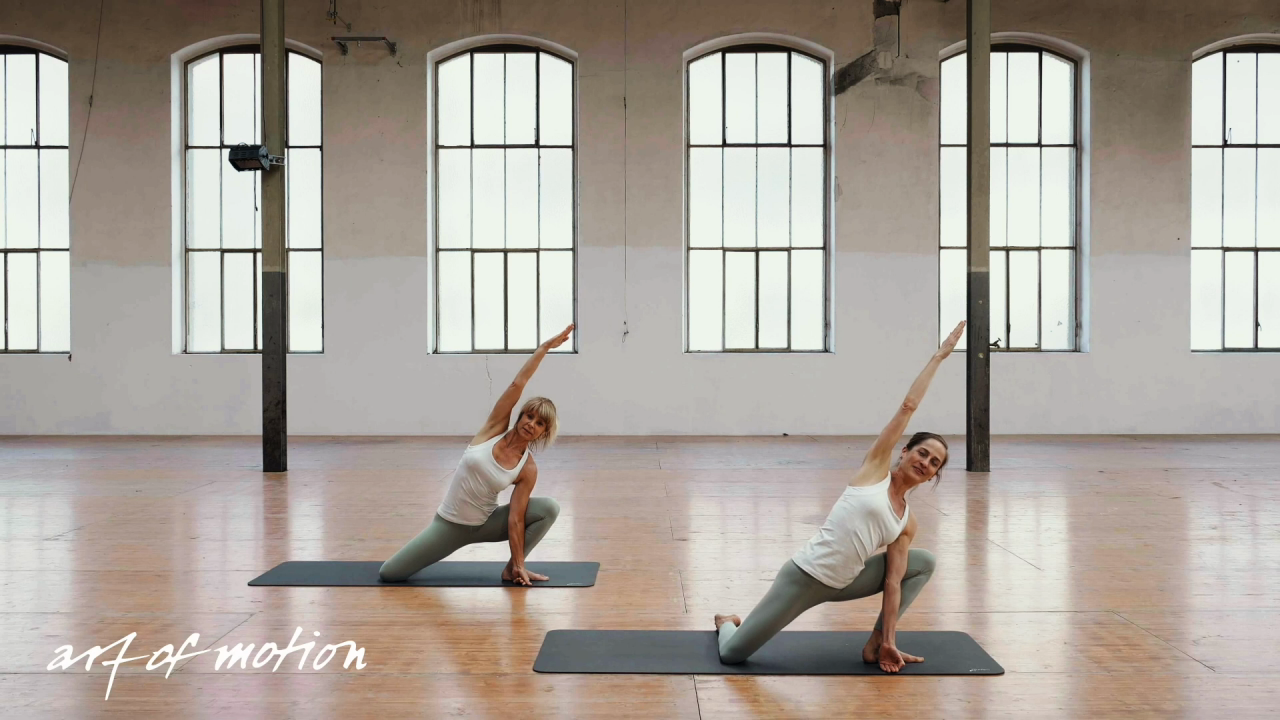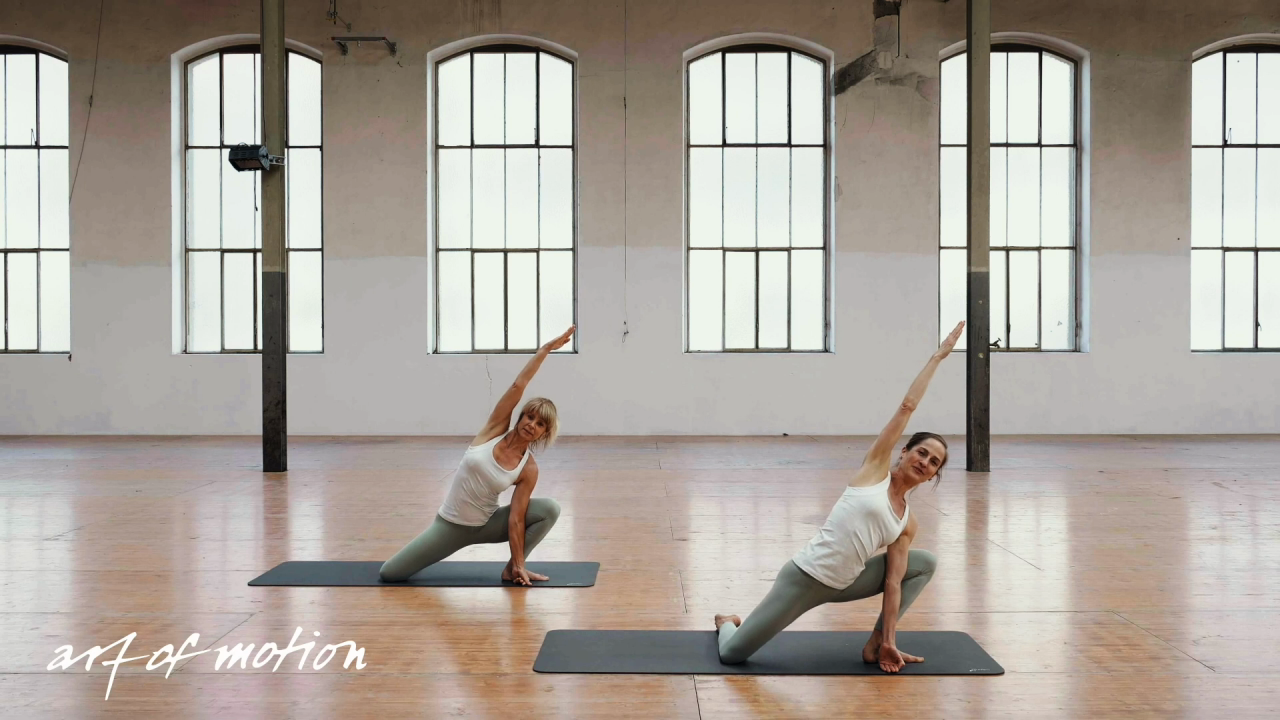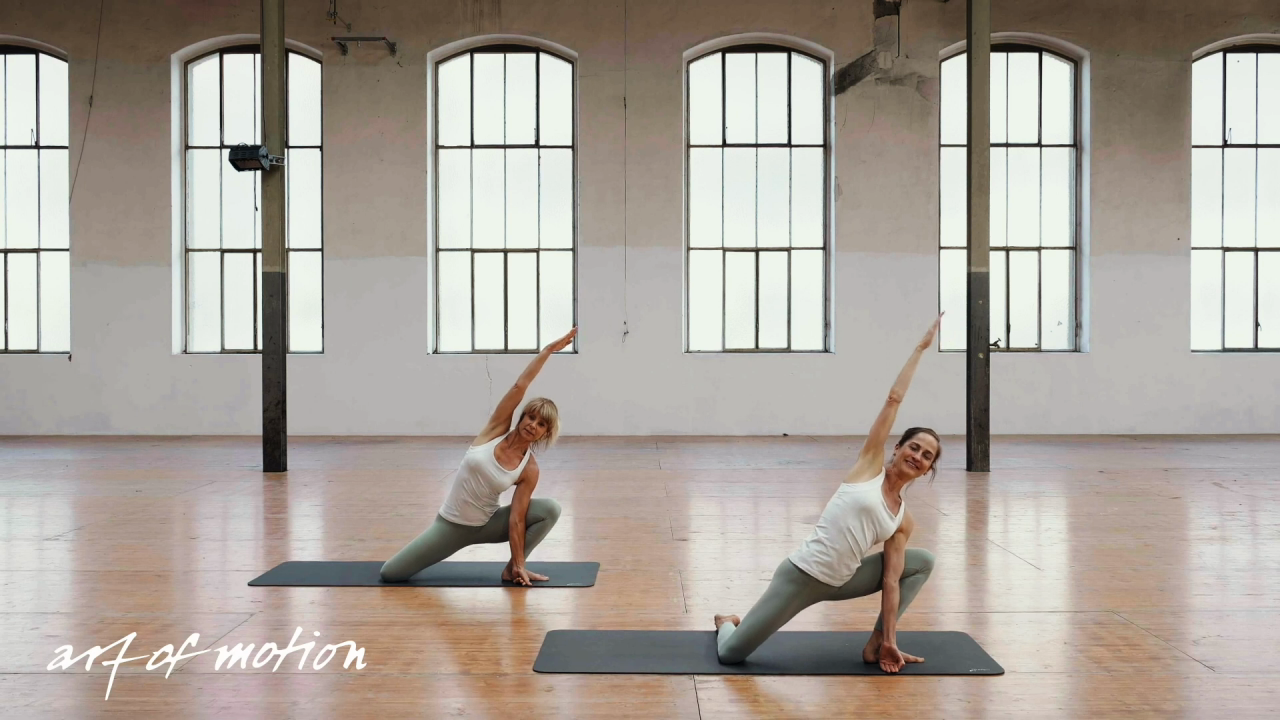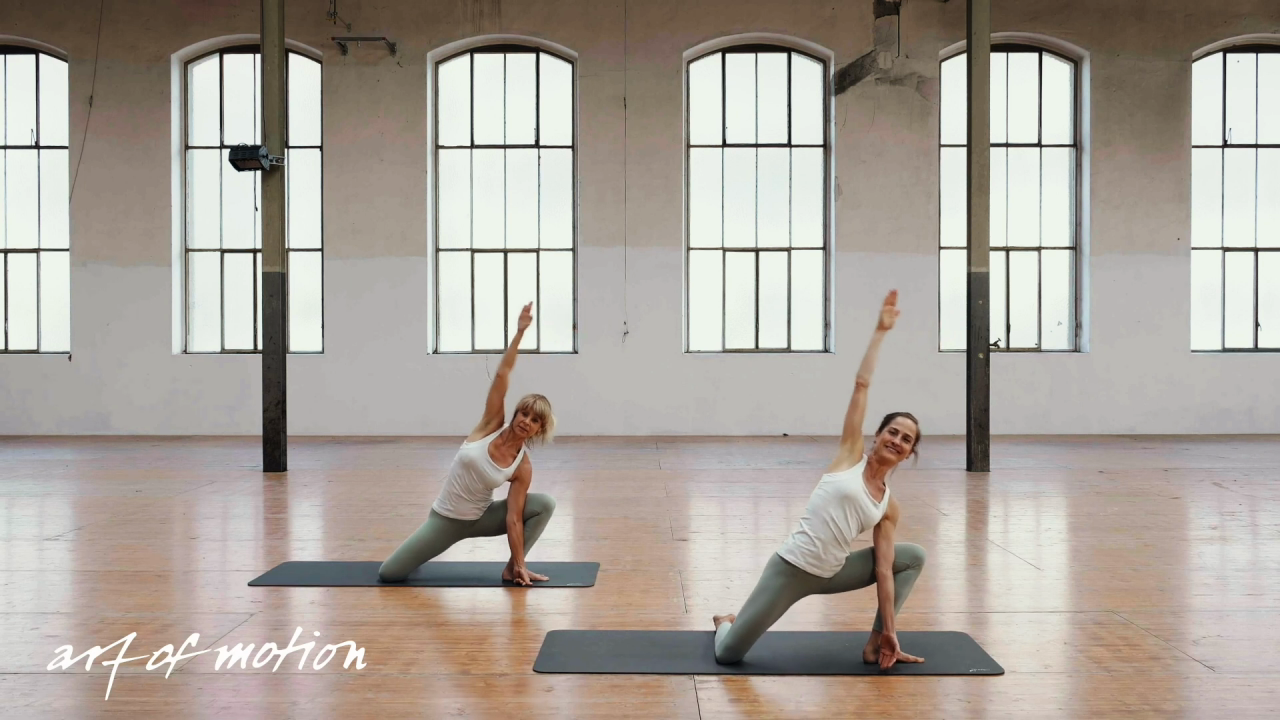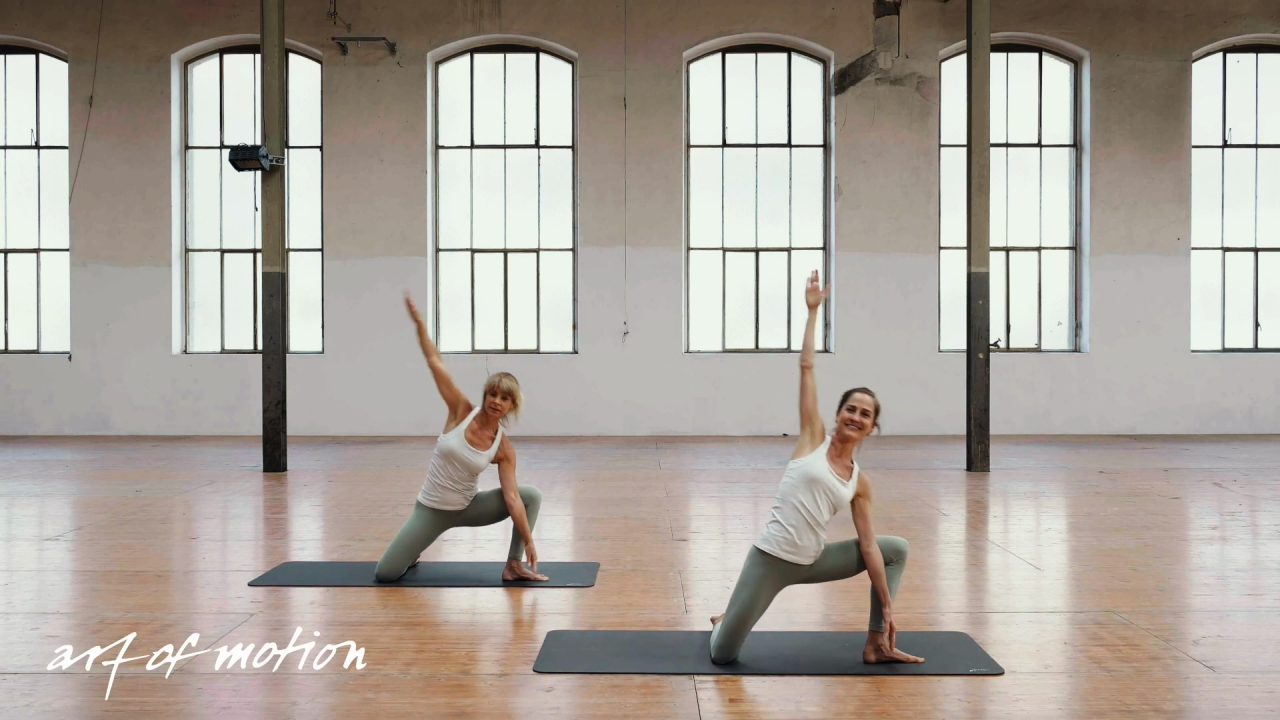
dt=0.3s
person 1, frame 1
left shoulder: (907, 523)
right shoulder: (876, 469)
left elbow: (893, 581)
right elbow: (908, 406)
left wrist: (889, 639)
right wrist: (939, 356)
left hip: (840, 585)
right hip: (804, 575)
left knee: (924, 562)
right knee: (732, 655)
left ankle: (875, 644)
right ankle: (727, 623)
person 1, frame 2
left shoulder: (908, 524)
right shoulder: (876, 469)
left elbow: (893, 582)
right elbow: (907, 406)
left wrist: (890, 639)
right wrist: (937, 356)
left hip: (841, 586)
right hip: (804, 577)
left knee: (924, 563)
right knee: (732, 655)
left ankle: (876, 645)
right ankle: (727, 623)
person 1, frame 3
left shoulder: (904, 520)
right shoulder: (869, 466)
left elbow: (891, 580)
right elbow: (893, 399)
left wrist: (889, 638)
right wrist: (921, 348)
left hip: (838, 584)
right hip: (801, 575)
left knee: (922, 562)
right knee: (731, 655)
left ankle: (875, 644)
right ankle: (727, 623)
person 1, frame 4
left shoulder: (889, 508)
right shoulder: (851, 457)
left elbow: (883, 569)
right elbow: (861, 385)
left wrist: (889, 629)
right wrist: (879, 332)
left hip: (829, 576)
right hip: (790, 570)
left knee: (913, 557)
right knee: (728, 654)
left ankle: (876, 645)
right ankle: (726, 623)
person 1, frame 5
left shoulder: (860, 483)
right shoulder: (814, 439)
left elbow: (869, 548)
right elbow: (807, 367)
left wrist: (886, 606)
right wrist: (813, 311)
left hip: (811, 563)
right hip: (770, 559)
left knee: (897, 550)
right knee: (723, 656)
left ankle: (876, 643)
right ankle: (721, 623)
person 2, frame 1
left shoulder: (528, 469)
right shoulder: (495, 429)
left elbow: (516, 518)
right elbow: (516, 385)
left wrist: (520, 562)
right wrist: (544, 348)
left hip: (485, 524)
right hip: (450, 524)
left knee: (549, 508)
right knee: (389, 574)
left ankle: (512, 568)
right ankle: (422, 553)
person 2, frame 2
left shoulder: (529, 470)
right shoulder: (495, 431)
left elbow: (516, 519)
right elbow: (517, 386)
left wrist: (519, 563)
right wrist: (545, 349)
left hip: (487, 525)
right hip: (451, 524)
left knee: (550, 509)
right knee: (389, 574)
left ankle: (511, 569)
right ankle: (423, 553)
person 2, frame 3
left shoulder: (529, 470)
right shoulder: (497, 430)
left elbow: (517, 519)
right elbow: (519, 386)
left wrist: (519, 563)
right wrist: (547, 350)
left hip: (486, 525)
right hip: (451, 525)
left knee: (550, 509)
right knee: (389, 574)
left ankle: (511, 569)
right ankle: (424, 553)
person 2, frame 4
left shoulder: (522, 468)
right shoulder: (492, 426)
left elbow: (513, 519)
right elbow: (502, 375)
left wrist: (520, 562)
right wrist: (520, 333)
left hip: (481, 518)
right hip: (445, 519)
left knee: (545, 504)
right knee: (388, 574)
left ankle: (511, 568)
right ankle: (417, 554)
person 2, frame 5
left shoulder: (503, 448)
right shoulder: (462, 411)
left elbow: (512, 497)
right elbow: (435, 364)
left wrist: (528, 541)
right wrist: (419, 322)
left hip: (467, 508)
right hip: (431, 510)
left knee: (532, 496)
right knee: (384, 574)
left ankle: (513, 566)
right ankle: (410, 554)
